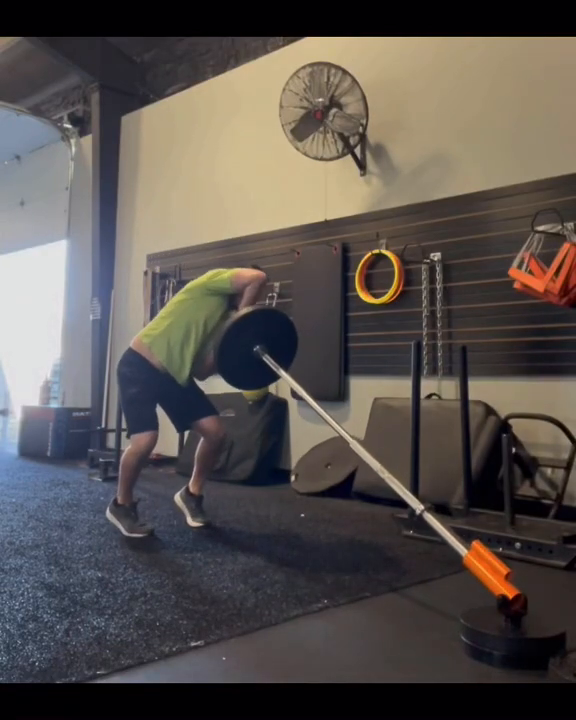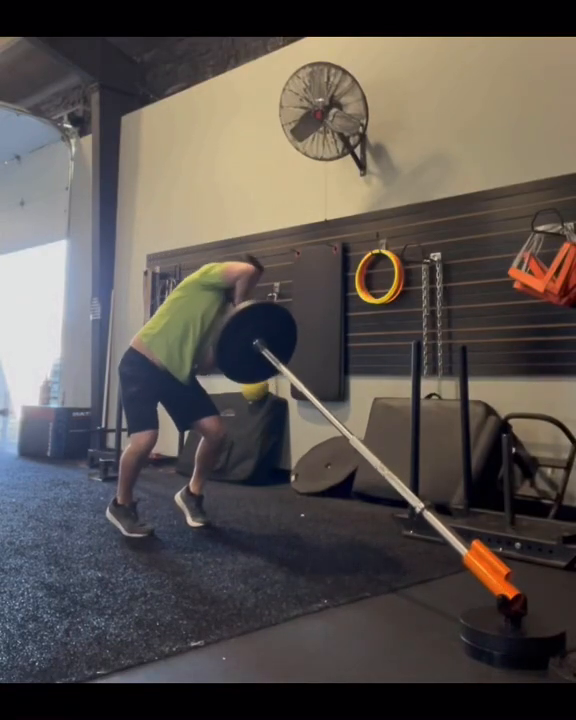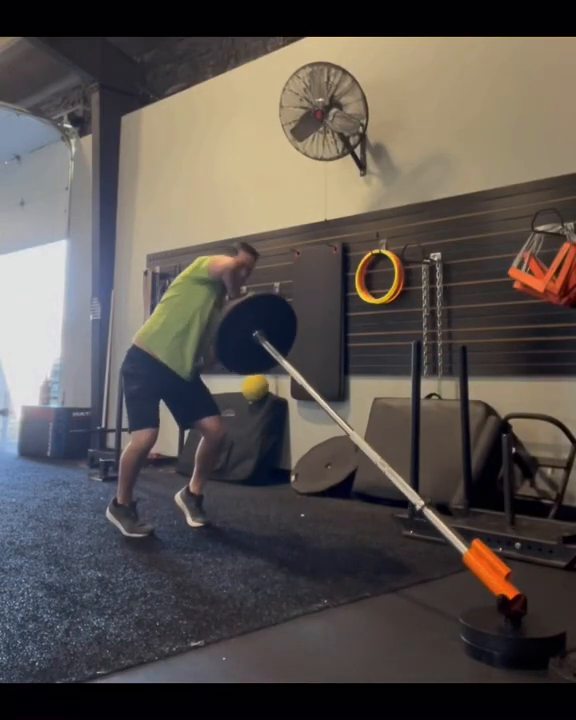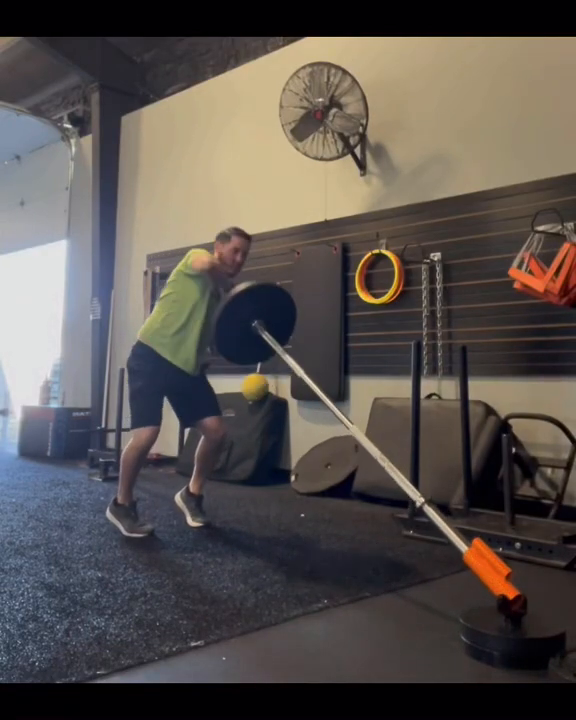
dt=0.1s
person 1, frame 1
left shoulder: (222, 319)
right shoulder: (212, 282)
left elbow: (201, 371)
right elbow: (257, 277)
left hip: (175, 375)
right hip: (140, 366)
left knee: (215, 432)
right knee: (144, 440)
left ankle: (191, 495)
right ankle: (121, 506)
person 1, frame 2
left shoulder: (222, 312)
right shoulder: (209, 277)
left elbow: (205, 364)
right elbow: (244, 270)
right wrist: (240, 306)
left hip: (179, 373)
right hip: (143, 364)
left knee: (215, 431)
right knee: (145, 439)
left ankle: (191, 495)
right ankle: (120, 506)
person 1, frame 3
left shoulder: (220, 304)
right shoulder: (202, 269)
left elbow: (208, 356)
right elbow: (227, 266)
right wrist: (235, 298)
left hip: (181, 369)
right hip: (145, 362)
left knee: (215, 431)
right knee: (145, 437)
left ankle: (192, 495)
right ankle: (121, 505)
person 1, frame 4
left shoulder: (224, 290)
right shoulder: (198, 259)
left elbow: (215, 337)
right elbow: (206, 264)
right wrist: (228, 284)
left hip: (188, 365)
right hip: (152, 356)
left knee: (215, 430)
right knee: (146, 433)
left ankle: (192, 495)
right ankle: (121, 505)
